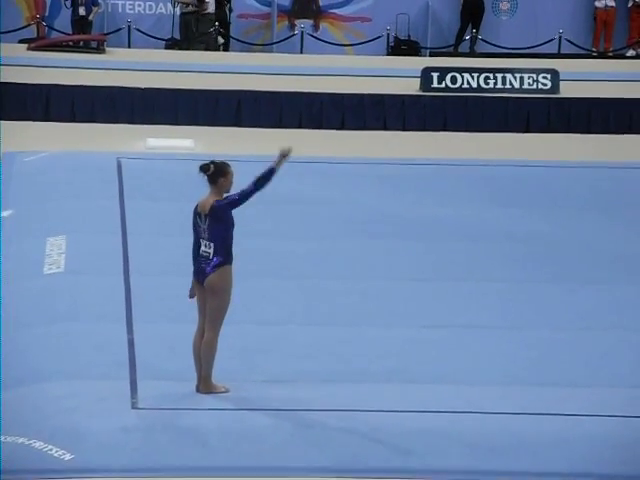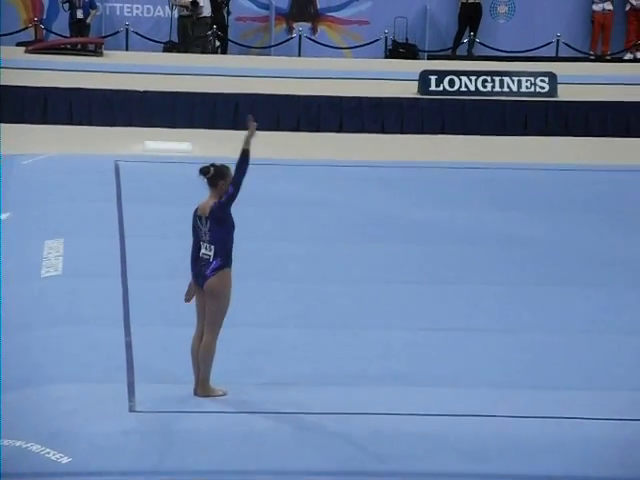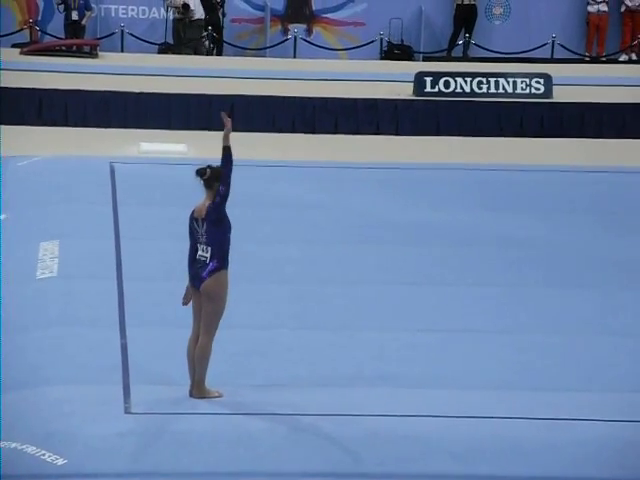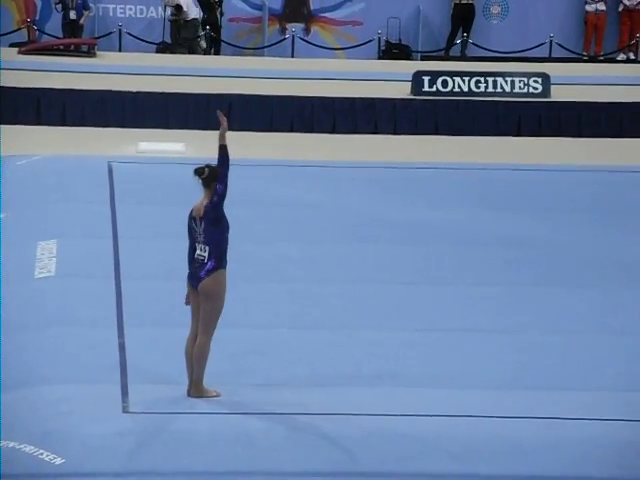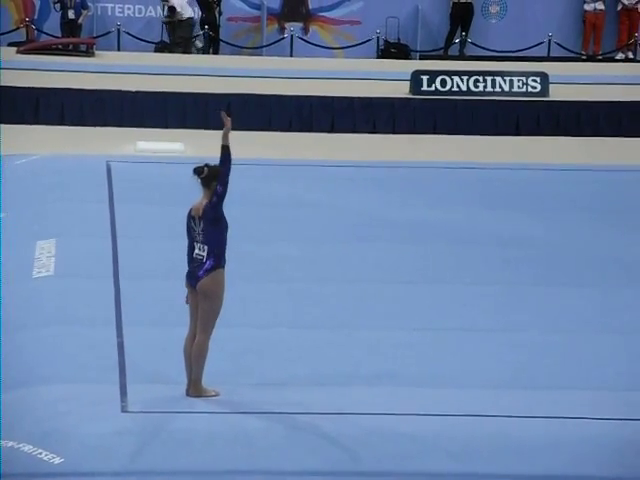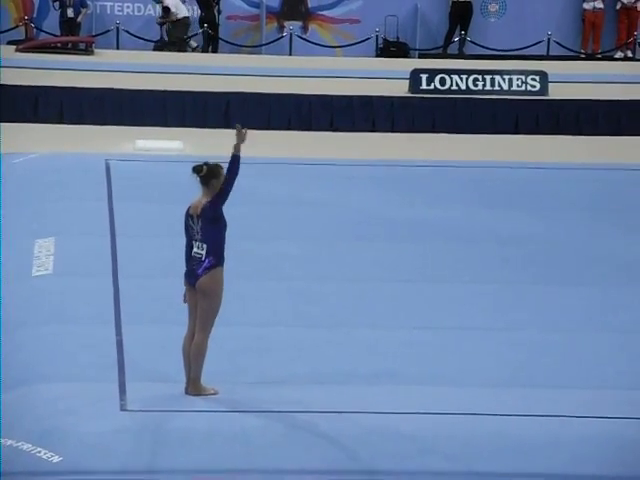
dt=0.1s
person 1, frame 1
left shoulder: (198, 207)
right shoulder: (221, 205)
left elbow: (196, 244)
right elbow: (252, 189)
left wrist: (195, 278)
right wrist: (277, 164)
left hip: (201, 271)
right hip: (218, 273)
left knee: (202, 328)
right knee: (212, 331)
left ankle: (201, 380)
right ankle: (206, 383)
person 1, frame 2
left shoulder: (199, 210)
right shoulder: (221, 209)
left elbow: (195, 251)
right elbow: (238, 179)
left wrist: (193, 282)
right wrist: (247, 142)
left hip: (202, 275)
right hip: (218, 277)
left knee: (202, 331)
right knee: (211, 334)
left ankle: (199, 383)
right ankle: (204, 385)
person 1, frame 3
left shoulder: (195, 212)
right shoulder: (216, 210)
left elbow: (192, 250)
right elbow: (227, 174)
left wrist: (191, 283)
right wrist: (227, 140)
left hip: (197, 277)
right hip: (214, 278)
left knee: (197, 333)
right knee: (207, 335)
left ankle: (194, 384)
right ankle: (200, 388)
person 1, frame 4
left shoulder: (194, 212)
right shoulder: (214, 210)
left elbow: (192, 249)
right elbow: (225, 173)
left wrist: (192, 282)
right wrist: (222, 138)
left hip: (196, 276)
right hip: (212, 278)
left knee: (195, 332)
right knee: (205, 335)
left ankle: (192, 383)
right ankle: (197, 387)
person 1, frame 5
left shoulder: (193, 211)
right shoulder: (213, 210)
left elbow: (191, 249)
right elbow: (227, 176)
right wrist: (224, 139)
left hip: (194, 275)
right hip: (210, 278)
left knee: (193, 332)
right knee: (204, 334)
left ankle: (191, 383)
right ankle: (197, 386)
person 1, frame 6
left shoulder: (190, 209)
right shoulder: (213, 207)
left elbow: (189, 247)
right elbow: (232, 178)
right wrist: (237, 147)
left hip: (192, 273)
right hip: (209, 276)
left knee: (192, 330)
right knee: (202, 333)
left ankle: (190, 381)
right ankle: (195, 384)
